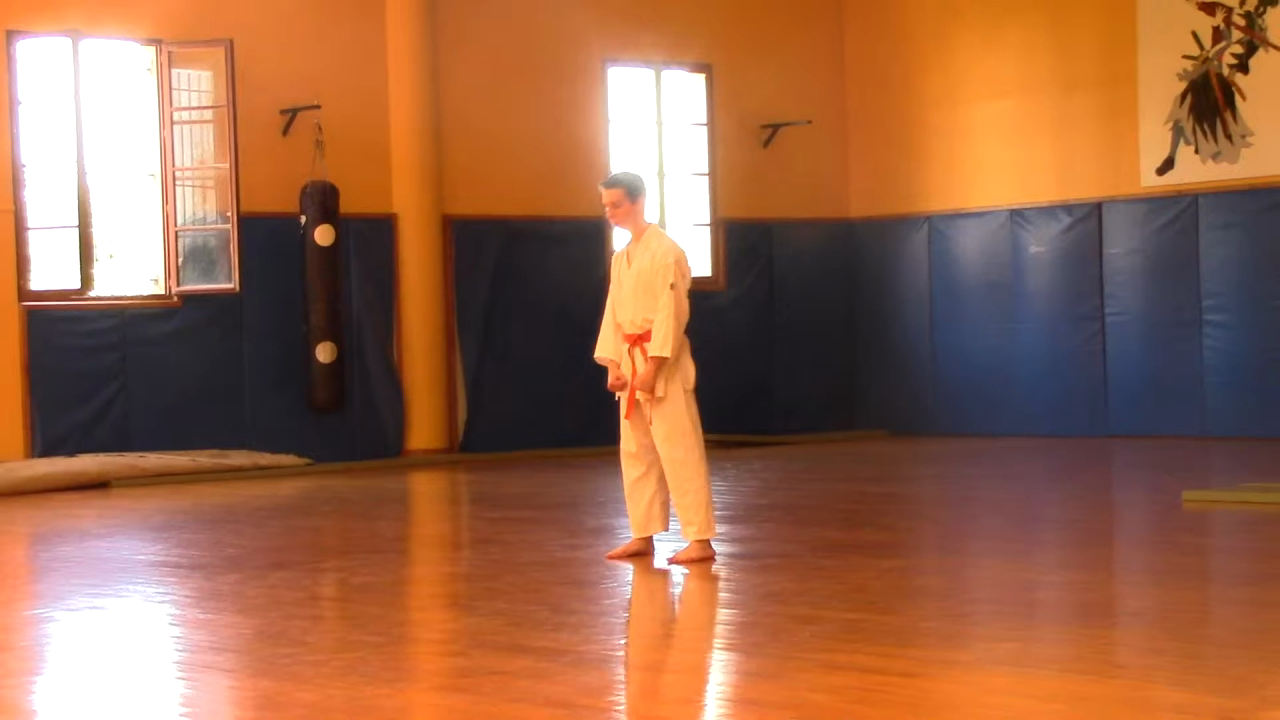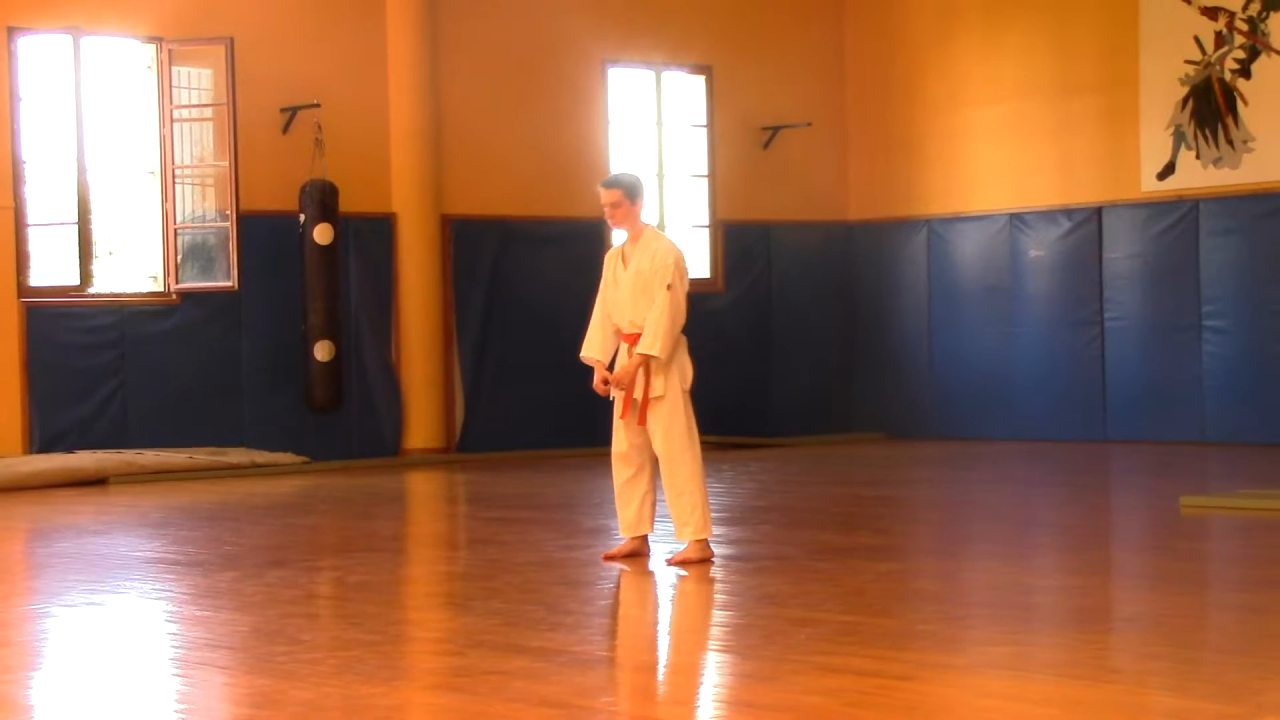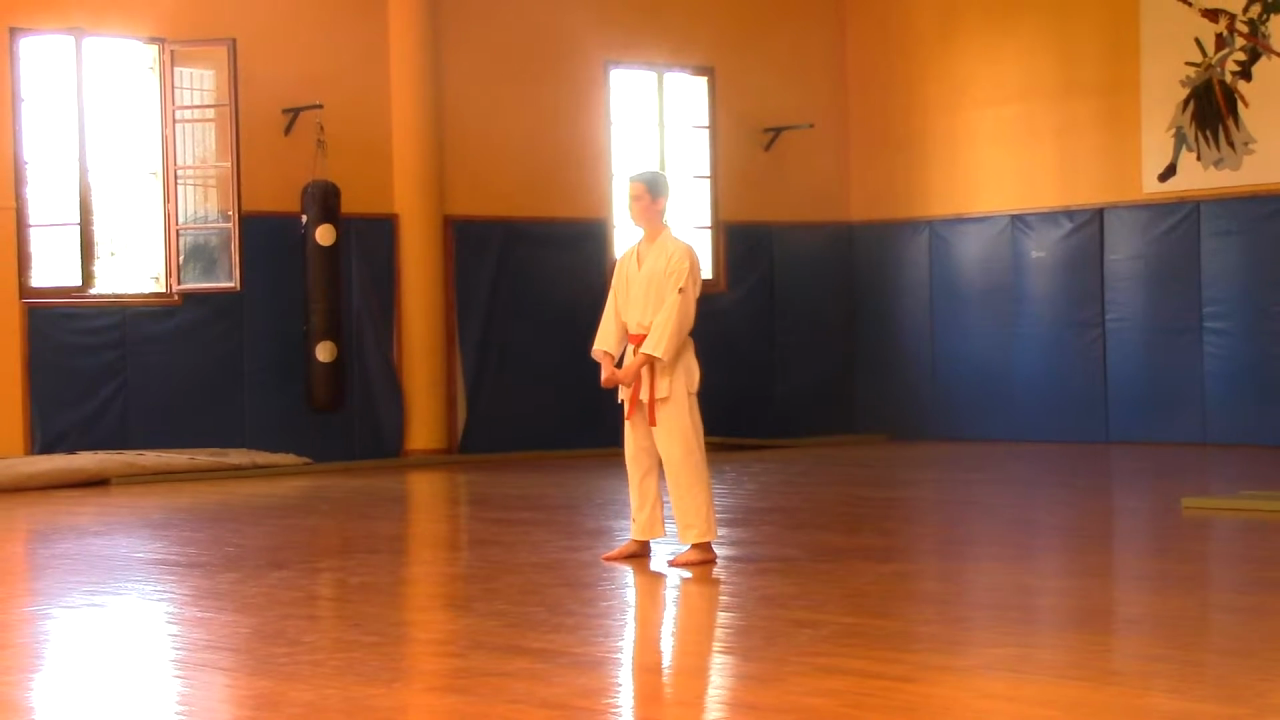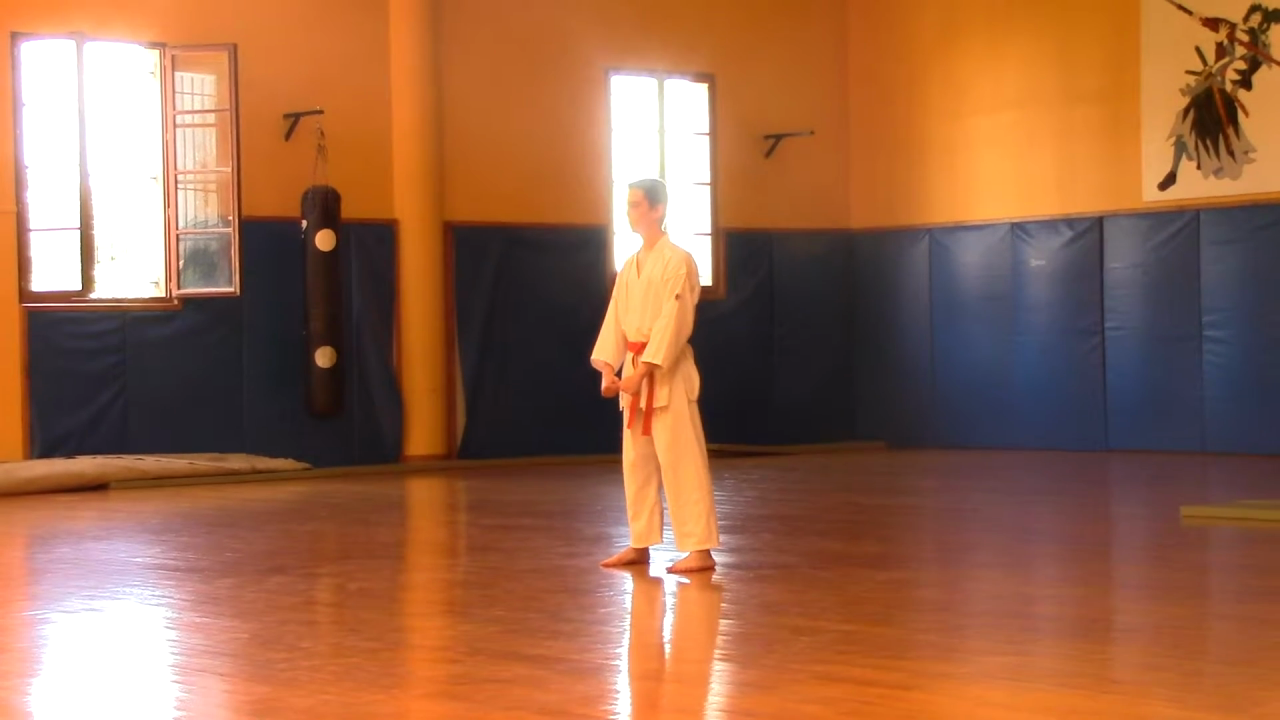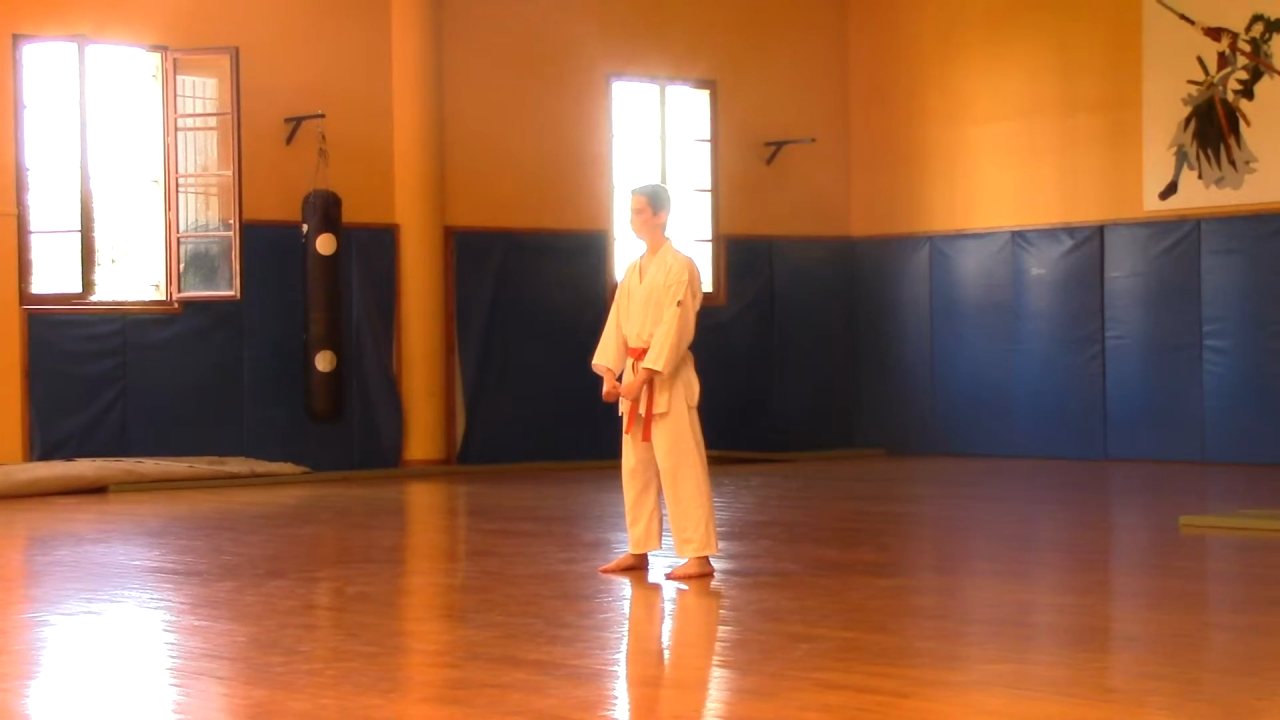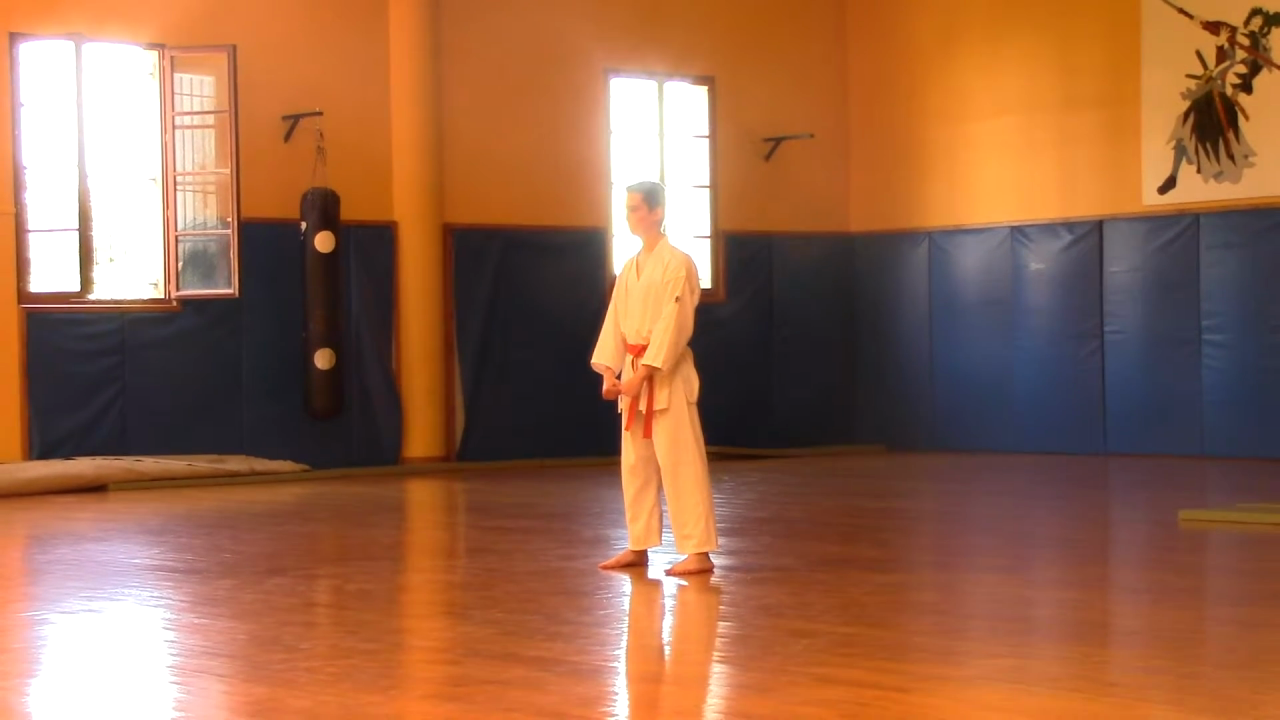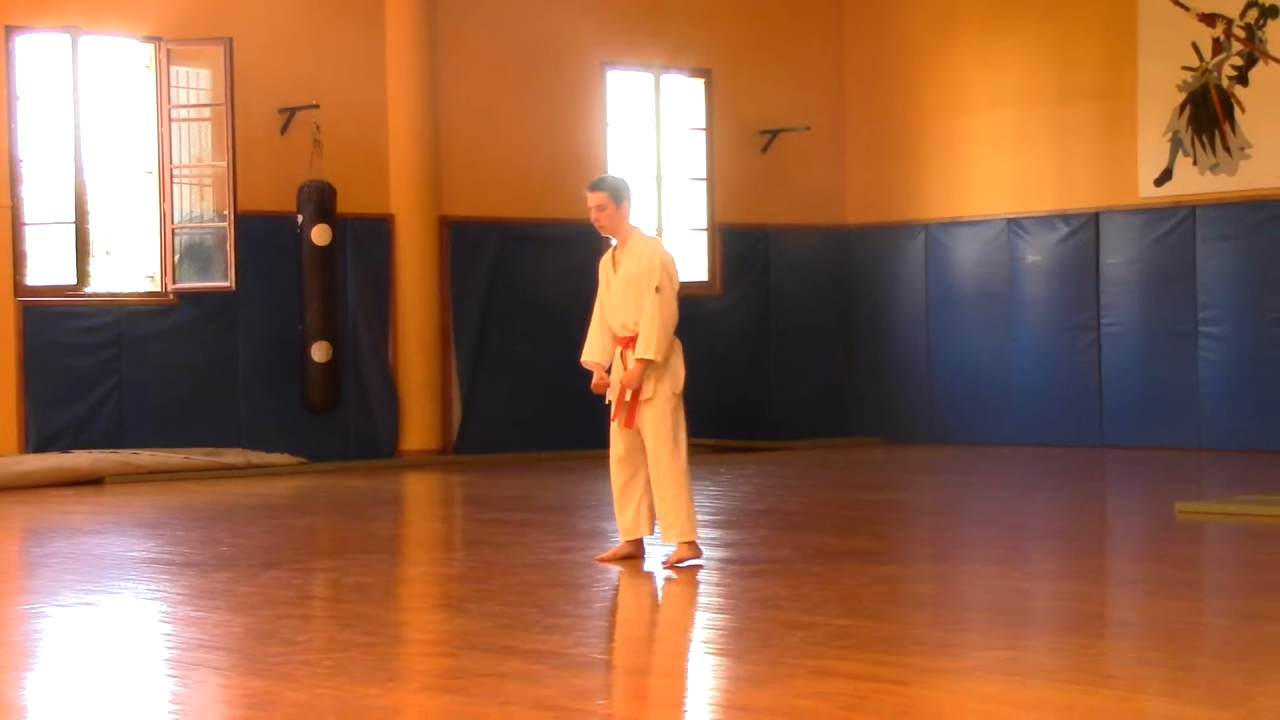
dt=0.5s
person 1, frame 1
left shoulder: (666, 251)
right shoulder: (621, 257)
left elbow: (672, 314)
left wrist: (652, 366)
right wrist: (614, 364)
left hip: (663, 360)
right hip: (632, 360)
left knee: (679, 450)
right knee: (636, 452)
left ankle: (700, 539)
right ankle: (643, 535)
person 1, frame 2
left shoulder: (664, 251)
right shoulder: (614, 258)
left elbow: (667, 315)
right elbow: (605, 313)
left wrist: (636, 363)
right wrist: (600, 365)
left hip: (661, 361)
right hip: (628, 361)
left knee: (675, 451)
right knee: (627, 452)
left ankle: (698, 540)
right ankle: (637, 535)
person 1, frame 3
left shoulder: (680, 254)
right shoulder: (628, 258)
left elbow: (675, 317)
right elbow: (615, 311)
left wrist: (639, 362)
right wrist: (608, 359)
left hip: (668, 364)
right hip: (635, 362)
left knee: (681, 453)
right knee: (639, 455)
left ankle: (701, 542)
right ankle: (641, 536)
person 1, frame 4
left shoulder: (677, 260)
right shoulder: (630, 265)
left elbow: (673, 323)
right elbow: (615, 319)
left wrist: (642, 371)
right wrist: (608, 369)
left hip: (667, 371)
right hip: (634, 370)
left knee: (681, 460)
right knee: (637, 461)
left ankle: (701, 549)
right ankle: (640, 543)
person 1, frame 5
left shoulder: (680, 267)
right shoulder: (633, 270)
left elbow: (675, 329)
right elbow: (617, 324)
left wrist: (644, 376)
right wrist: (610, 373)
left hip: (668, 378)
right hip: (634, 375)
left knee: (680, 467)
right knee: (636, 467)
left ankle: (699, 555)
right ankle: (638, 549)
person 1, frame 6
left shoulder: (677, 263)
right shoulder: (630, 267)
left elbow: (674, 326)
right elbow: (616, 322)
left wrist: (644, 373)
right wrist: (610, 371)
left hip: (667, 375)
right hip: (634, 373)
left knee: (682, 464)
right knee: (636, 464)
left ankle: (698, 552)
right ankle: (638, 546)
person 1, frame 7
left shoulder: (651, 252)
right shoulder: (607, 261)
left elbow: (660, 314)
right elbow: (603, 317)
left wrist: (641, 366)
right wrist: (599, 367)
left hip: (655, 364)
right hip: (623, 362)
left knee: (663, 453)
right knee: (624, 456)
left ankle: (685, 540)
right ankle: (633, 538)
